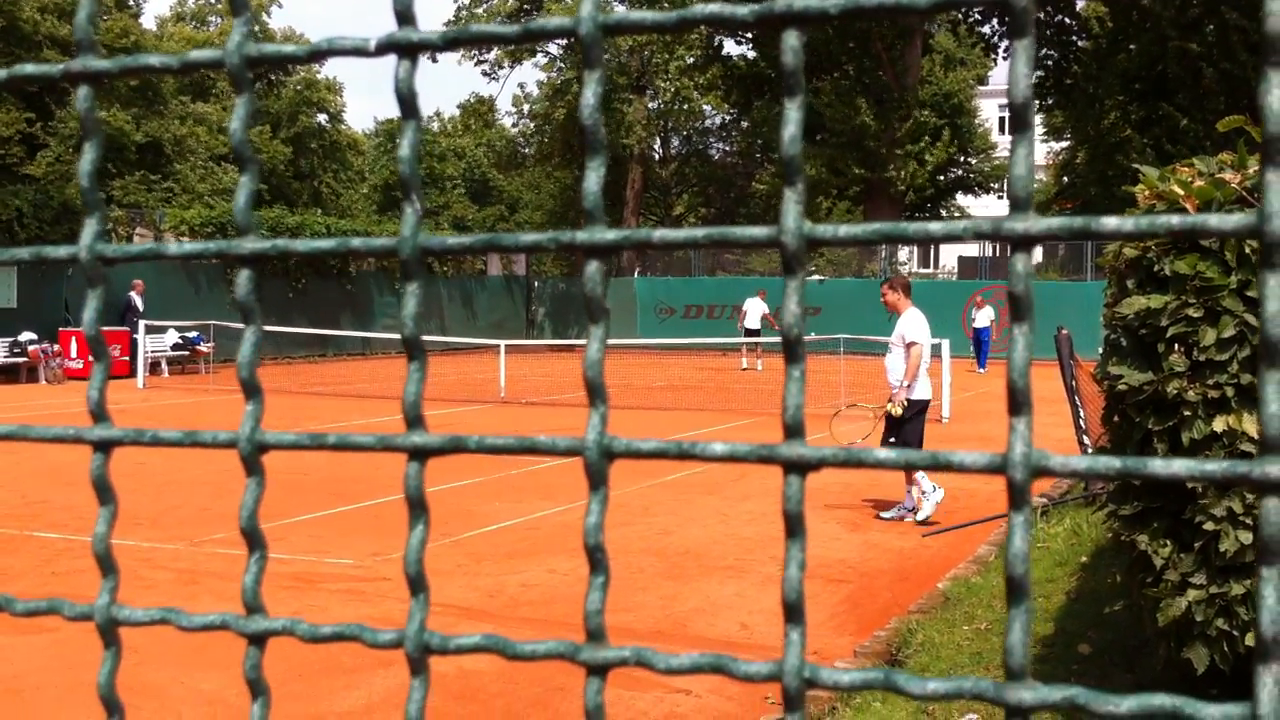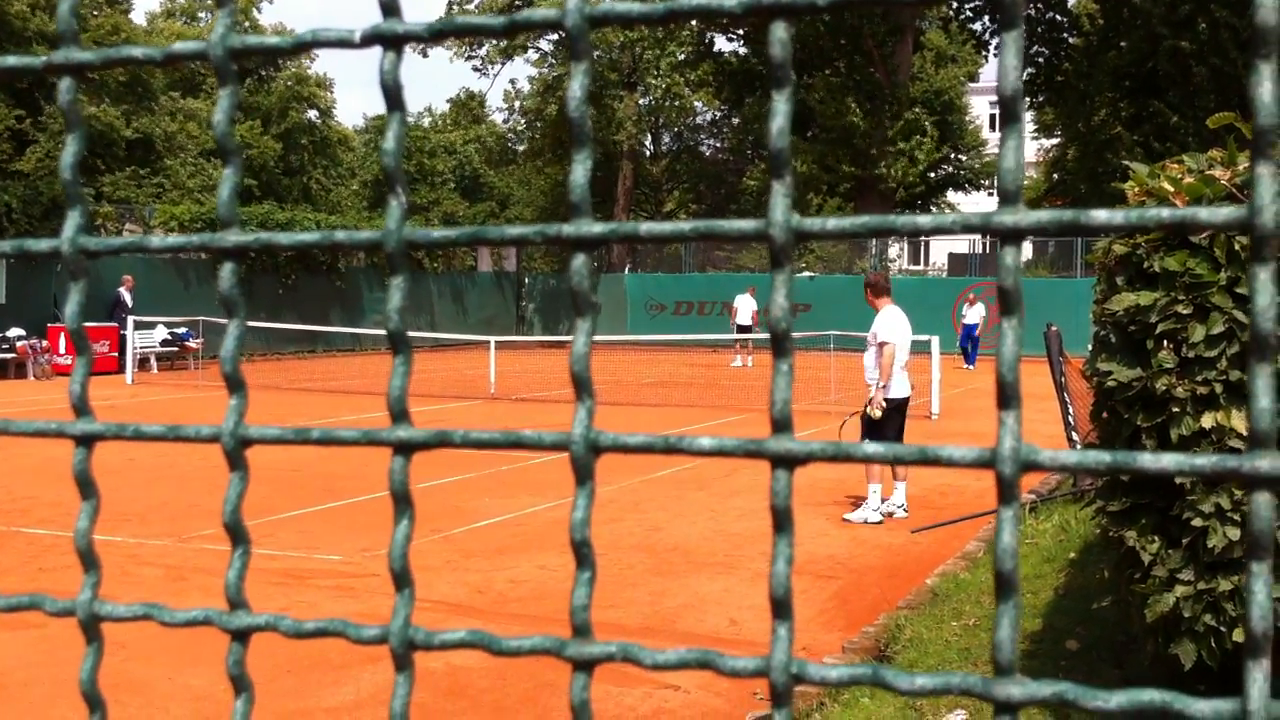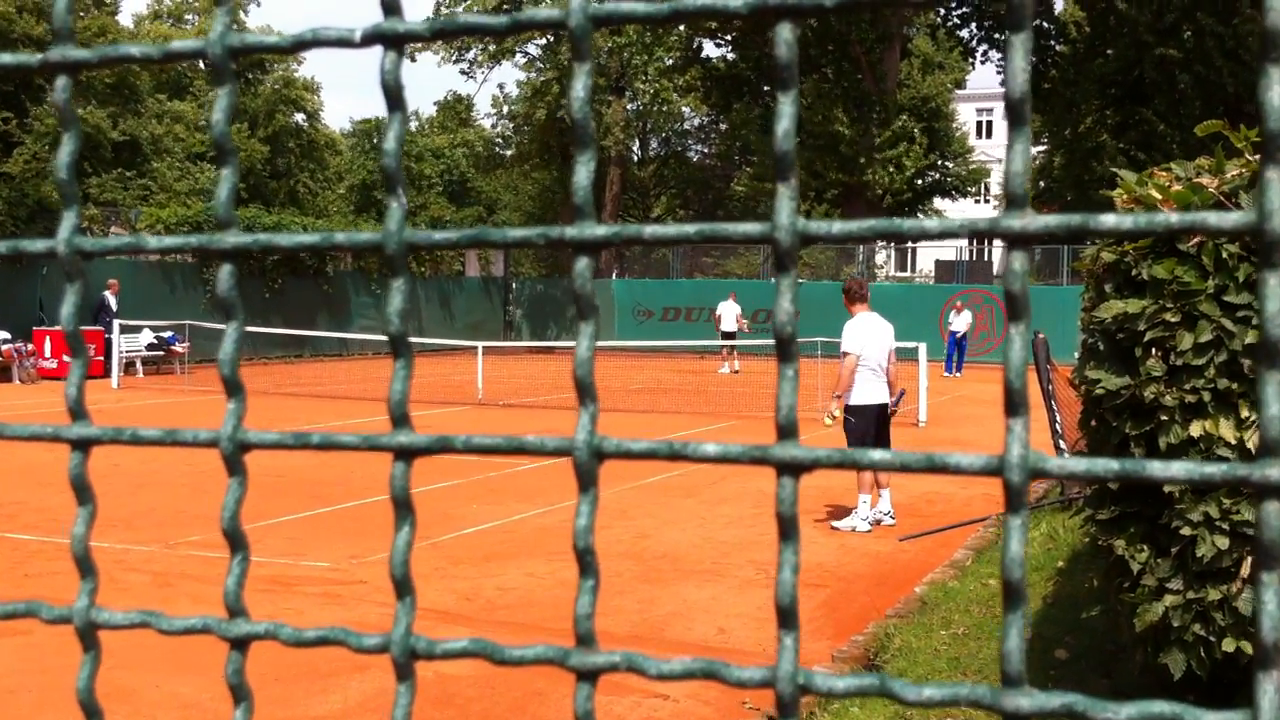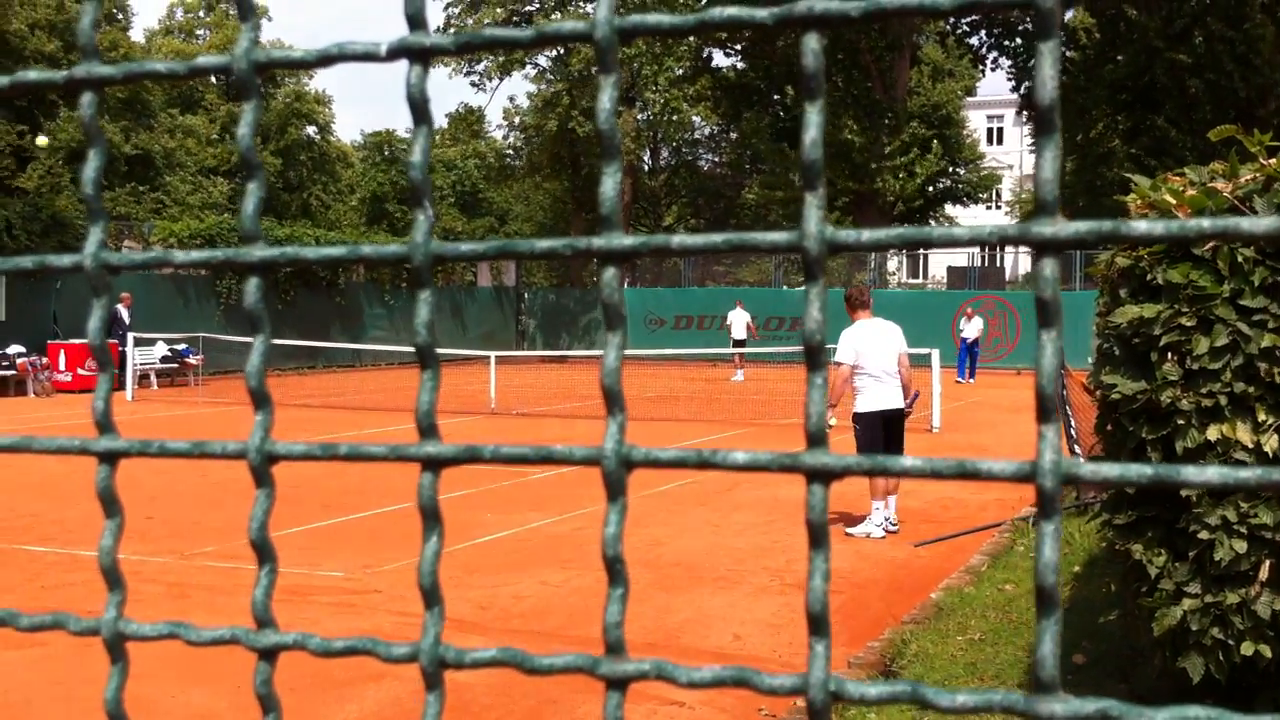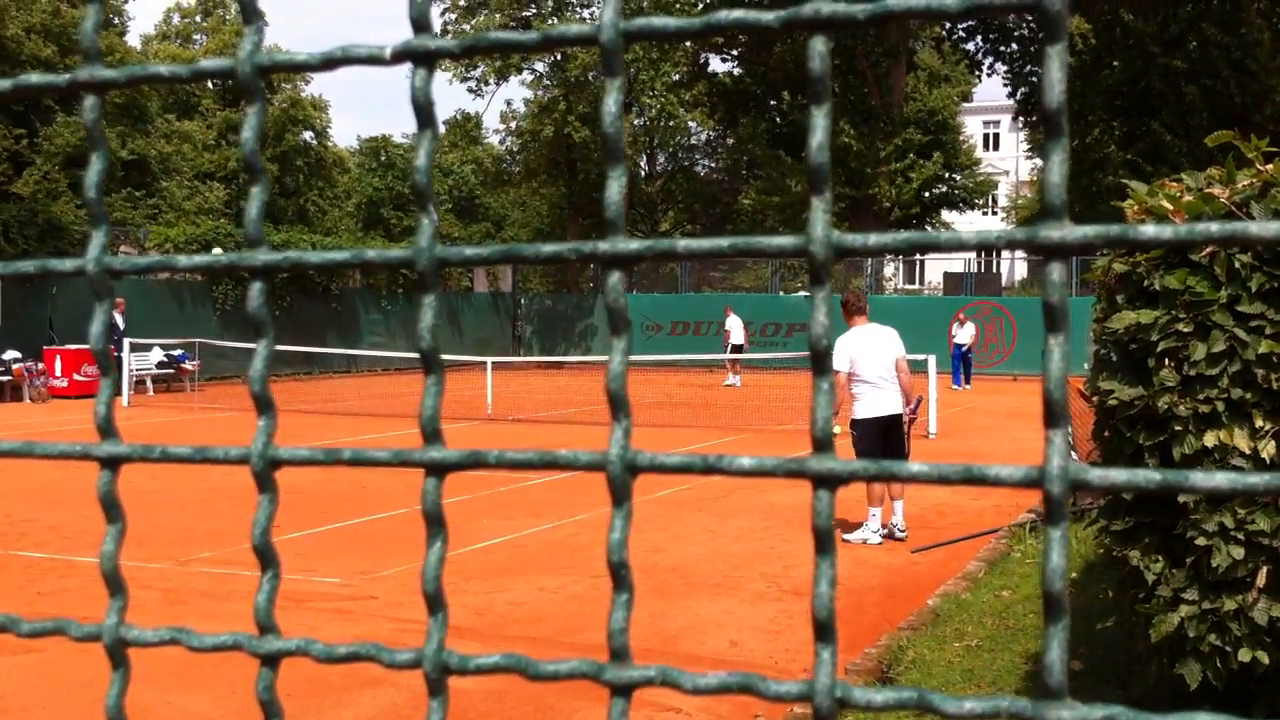
dt=0.3s
person 1, frame 1
left shoulder: (911, 318)
right shoulder: (907, 319)
left elbow: (915, 355)
left wrist: (903, 388)
right wrist: (899, 391)
left hip: (911, 395)
right hip: (912, 395)
left knee: (893, 447)
right knee: (908, 449)
left ankle: (929, 489)
right ankle: (911, 504)
person 1, frame 2
left shoulder: (885, 317)
right shoulder: (897, 315)
left elbow: (888, 356)
left wrist: (880, 389)
left hip: (887, 394)
right hip: (899, 392)
left ankle: (873, 507)
right ankle: (898, 502)
person 1, frame 3
left shoulder: (854, 326)
right shoulder: (885, 325)
left elbow: (848, 367)
right elbow: (892, 366)
left wrist: (836, 398)
right wrist: (892, 397)
left hip: (860, 401)
right hip: (881, 400)
left ankle: (862, 516)
right ankle: (885, 510)
person 1, frame 4
left shoulder: (851, 334)
right shoulder: (893, 328)
left elbow: (842, 376)
right elbow: (905, 369)
left wrist: (831, 407)
right wrist: (907, 399)
left hip: (869, 408)
right hip: (895, 405)
left ankle: (876, 522)
right ankle: (890, 517)
person 1, frame 5
left shoulder: (845, 341)
right shoulder: (890, 333)
left elbow: (841, 384)
right elbow: (904, 373)
left wrist: (834, 415)
right wrist: (910, 405)
left hip: (867, 414)
right hip: (894, 411)
left ankle: (873, 528)
right ankle: (898, 522)
